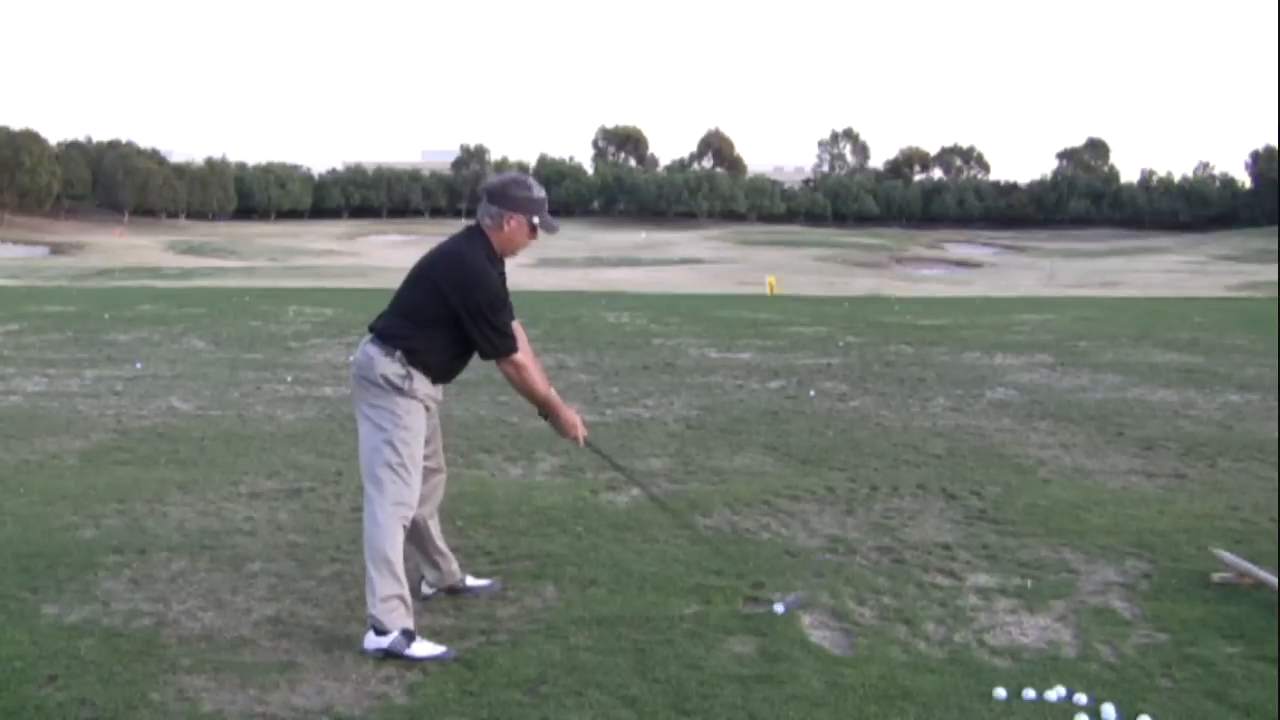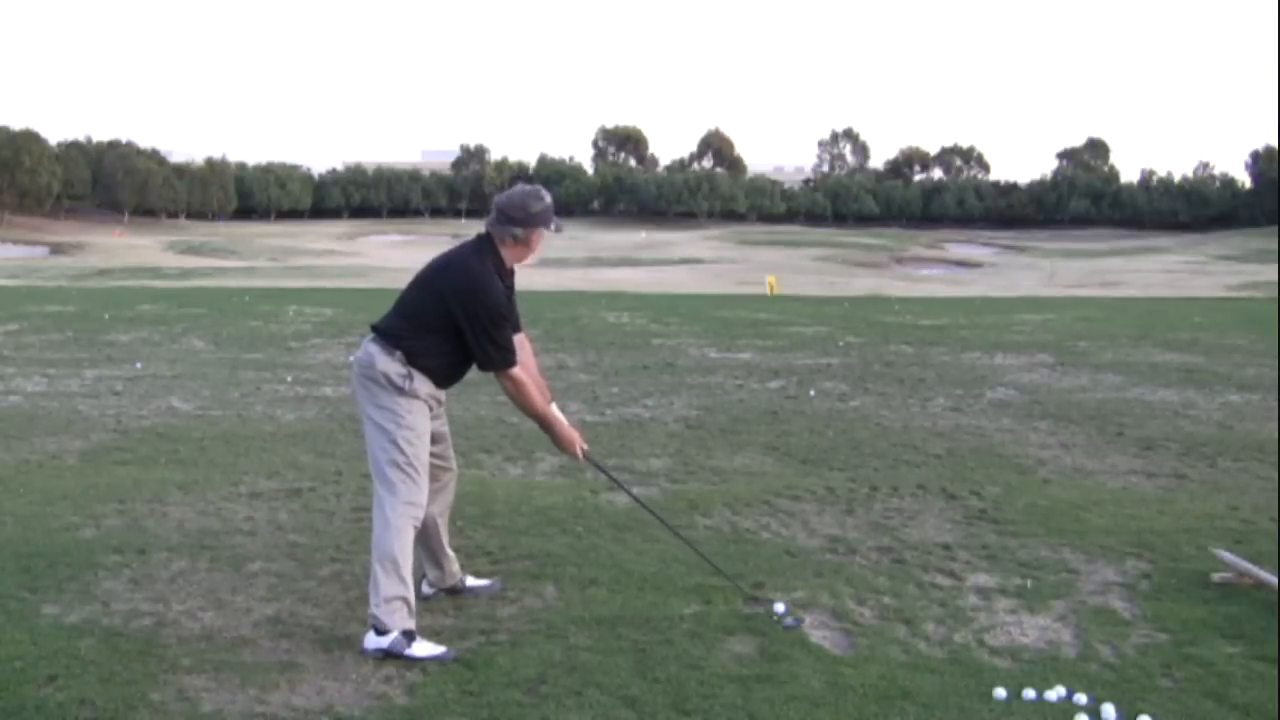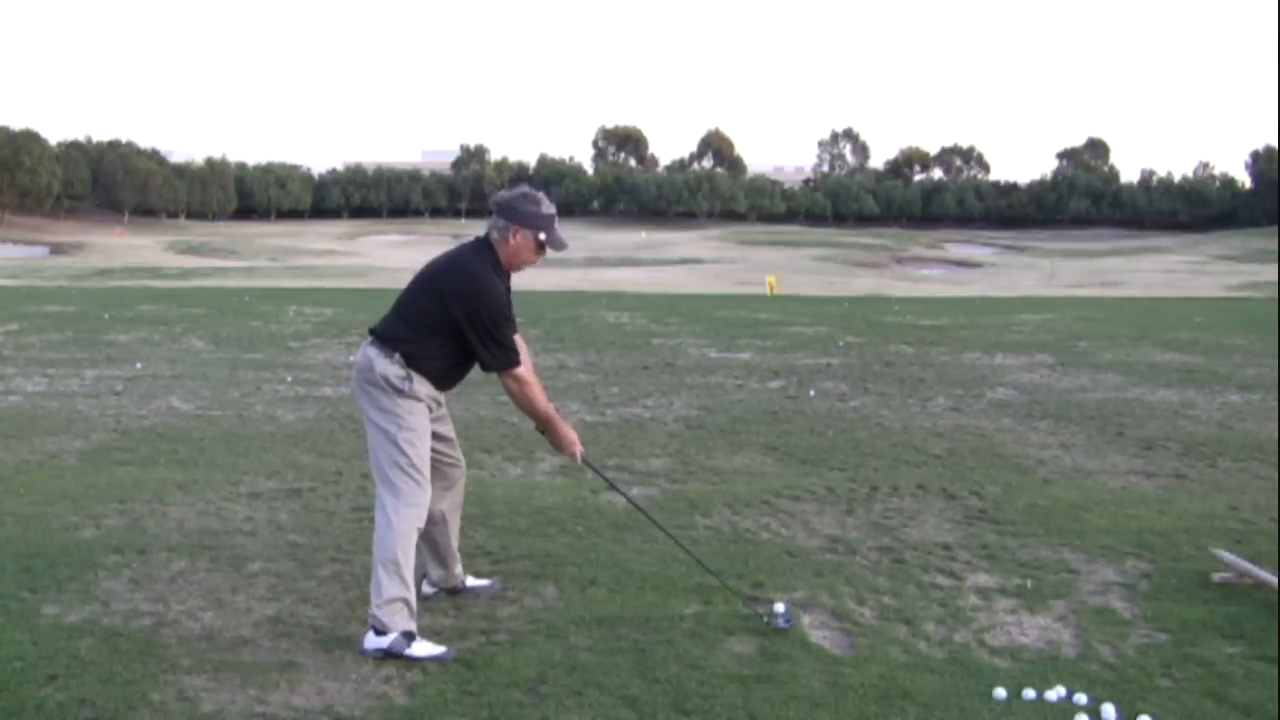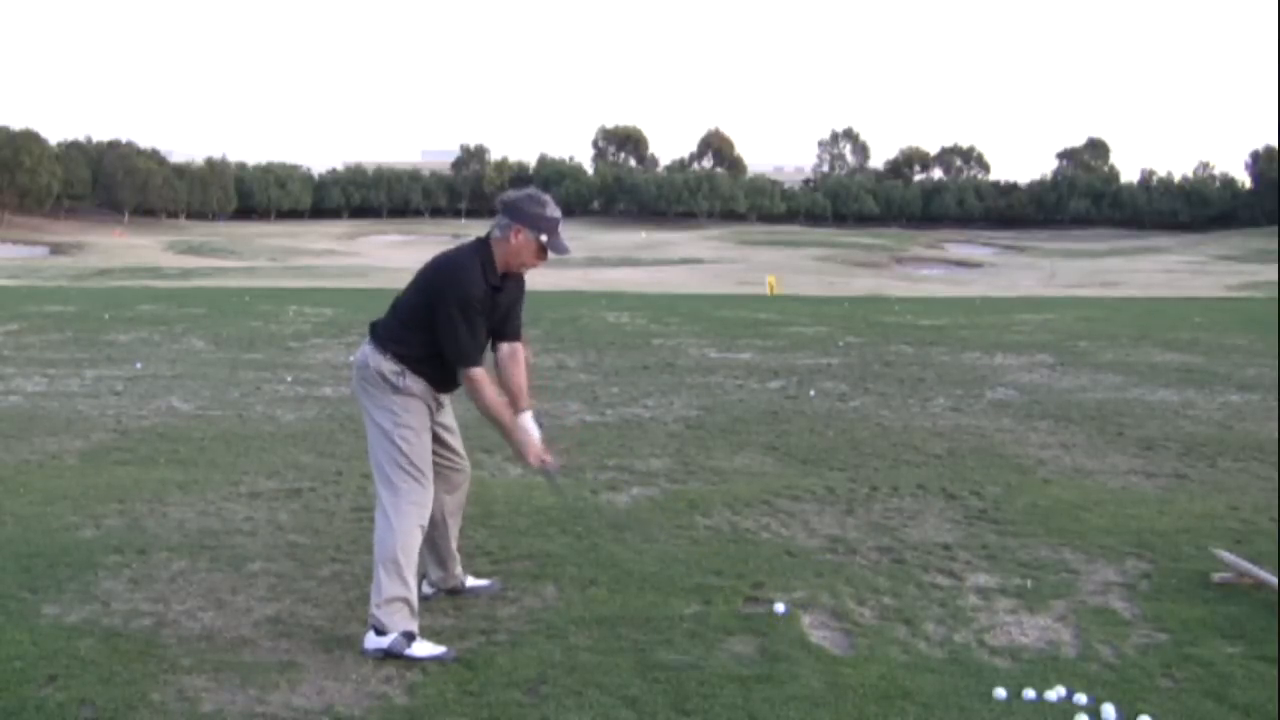
dt=1s
person 1, frame 1
left shoulder: (479, 256)
right shoulder: (471, 269)
left elbow: (513, 333)
right elbow: (510, 361)
left wrist: (551, 397)
right wrist: (557, 411)
left hip: (412, 376)
right hip: (393, 377)
left knee: (427, 482)
right knee: (394, 497)
left ankle: (440, 576)
right ankle: (387, 628)
person 1, frame 2
left shoulder: (490, 266)
right shoulder: (477, 281)
left elbow: (518, 342)
right elbow: (509, 376)
left wrist: (554, 409)
right wrist: (554, 429)
left hip: (414, 376)
right hip: (394, 376)
left knee: (438, 476)
right knee: (404, 496)
left ankle: (441, 576)
right ankle: (389, 628)
person 1, frame 3
left shoulder: (486, 267)
right shoulder: (476, 281)
left elbow: (515, 344)
right elbow: (512, 375)
left wrist: (548, 412)
right wrist: (555, 427)
left hip: (414, 379)
right hip: (394, 379)
left knee: (447, 474)
right knee: (408, 496)
left ankle: (443, 575)
right ankle: (388, 629)
person 1, frame 4
left shoulder: (511, 282)
right shoulder: (461, 276)
left elbow: (511, 351)
right elbow: (469, 370)
left wrist: (526, 419)
right wrist: (516, 435)
left hip: (428, 381)
right hip: (392, 376)
left knee: (452, 477)
right knee: (409, 496)
left ankle: (442, 576)
right ankle: (389, 628)
